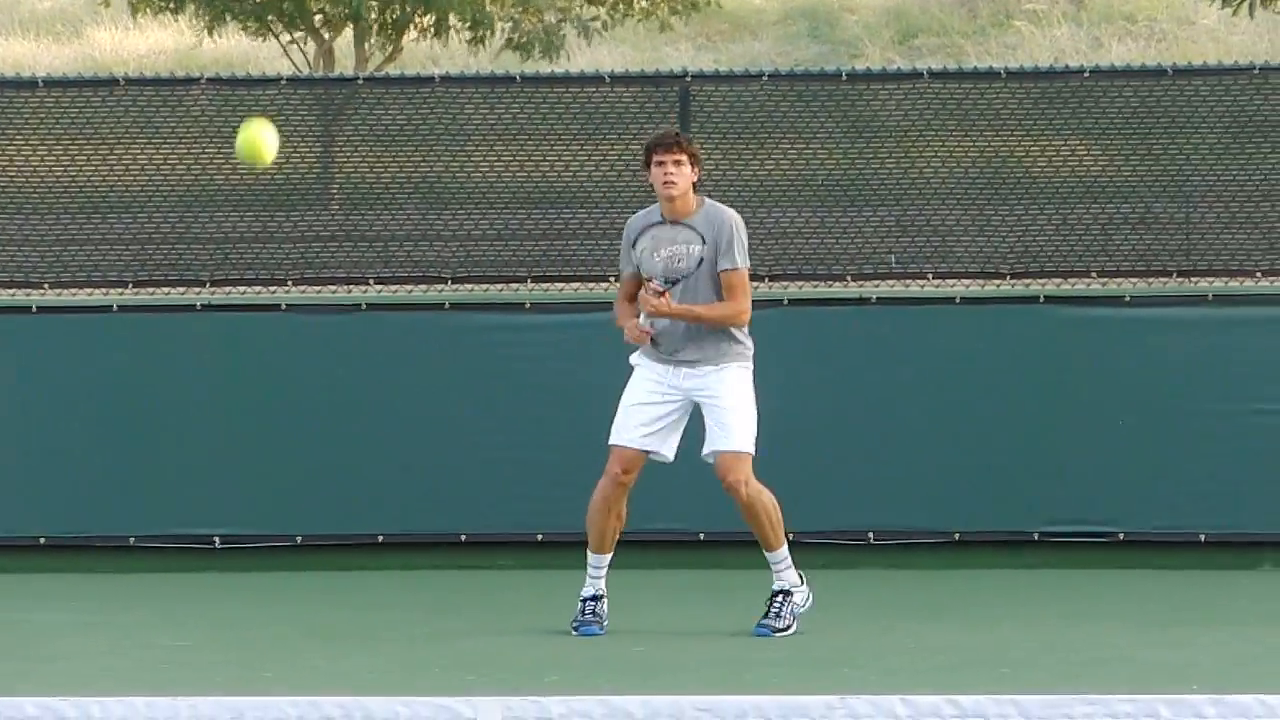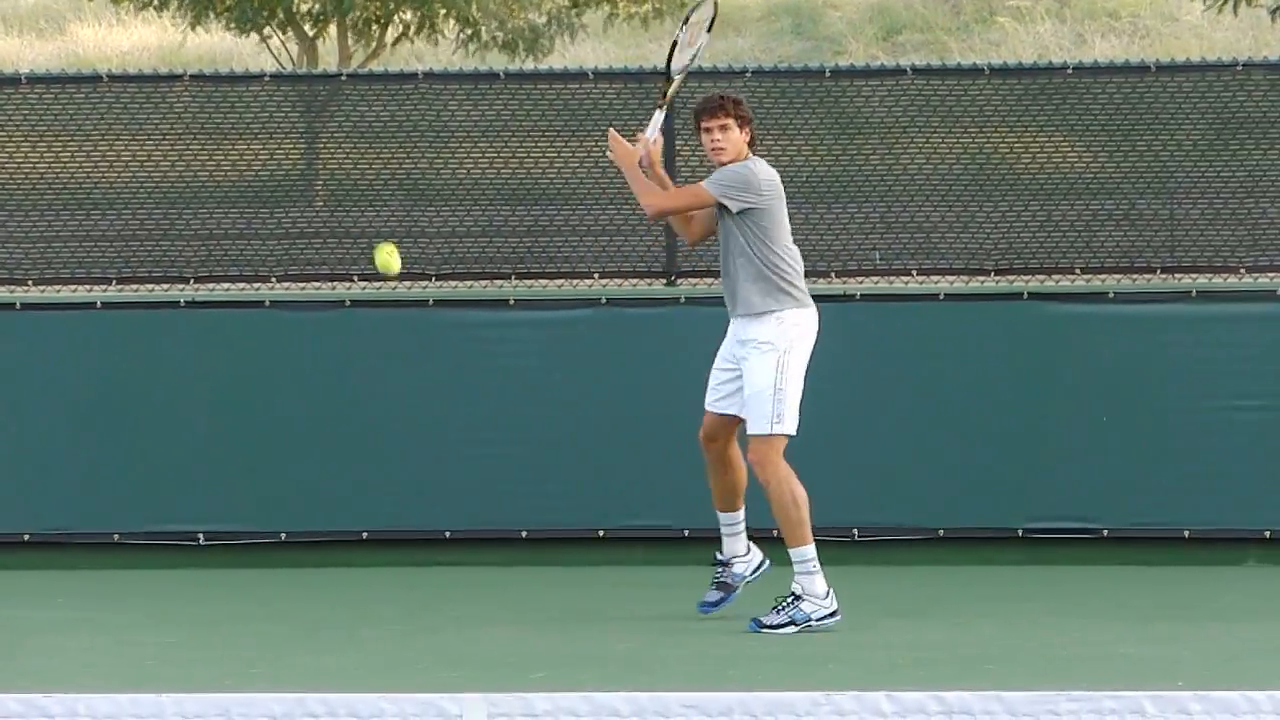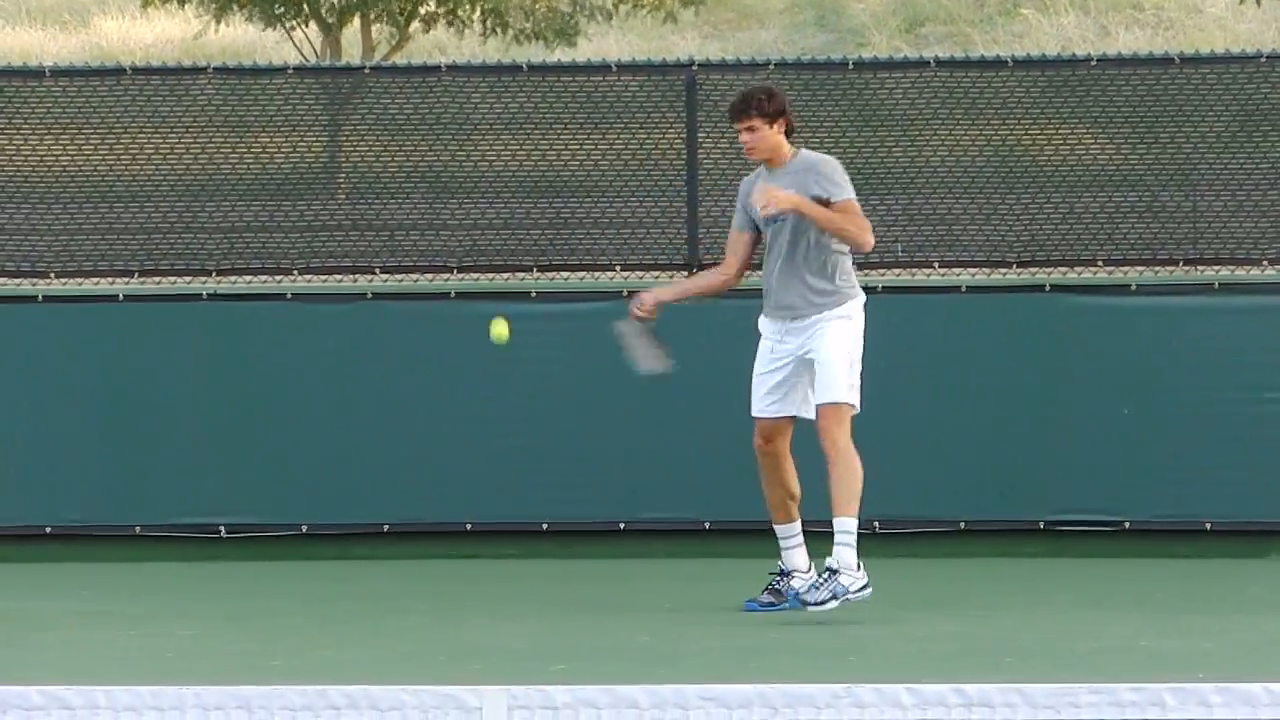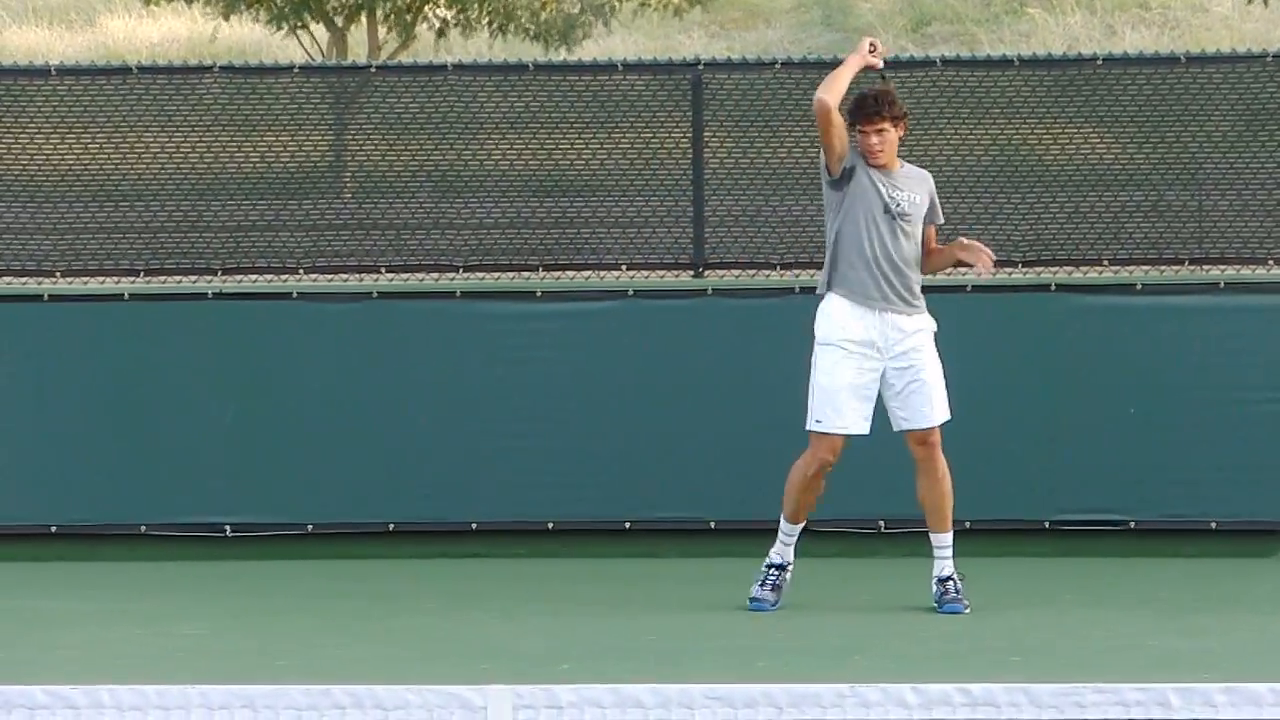
dt=0.5s
person 1, frame 1
left shoulder: (724, 222)
right shoulder: (639, 227)
left elbow: (739, 310)
right elbow: (627, 297)
left wrist: (677, 310)
right wrist: (631, 322)
left hip: (722, 366)
right hip: (658, 366)
left knee: (738, 479)
right knee: (617, 474)
left ankle: (788, 584)
right ankle: (593, 592)
person 1, frame 2
left shoulder: (749, 174)
right shoulder: (733, 177)
left elbow: (658, 207)
right elbow: (692, 232)
left wrist: (629, 164)
right wrist: (658, 170)
left hip: (780, 327)
right hip: (748, 327)
left knee: (764, 458)
right knee: (714, 437)
left ankle: (815, 593)
right ankle: (737, 556)
person 1, frame 3
left shoulder: (821, 167)
right shoulder: (751, 189)
left elbow: (863, 239)
right elbow: (730, 271)
left wrist: (801, 204)
right wrist: (665, 294)
left hip: (833, 316)
right hip: (780, 326)
left knee: (832, 428)
right knee: (767, 442)
left ankle: (846, 565)
right ankle: (795, 569)
person 1, frame 4
left shoulder: (922, 181)
right shoulder: (844, 166)
right elbow: (823, 105)
left wrist: (956, 252)
right wrist: (856, 60)
left hip: (909, 326)
right hip: (848, 322)
left knee: (927, 445)
right knee: (824, 449)
left ankle: (945, 571)
right ankle: (780, 558)
